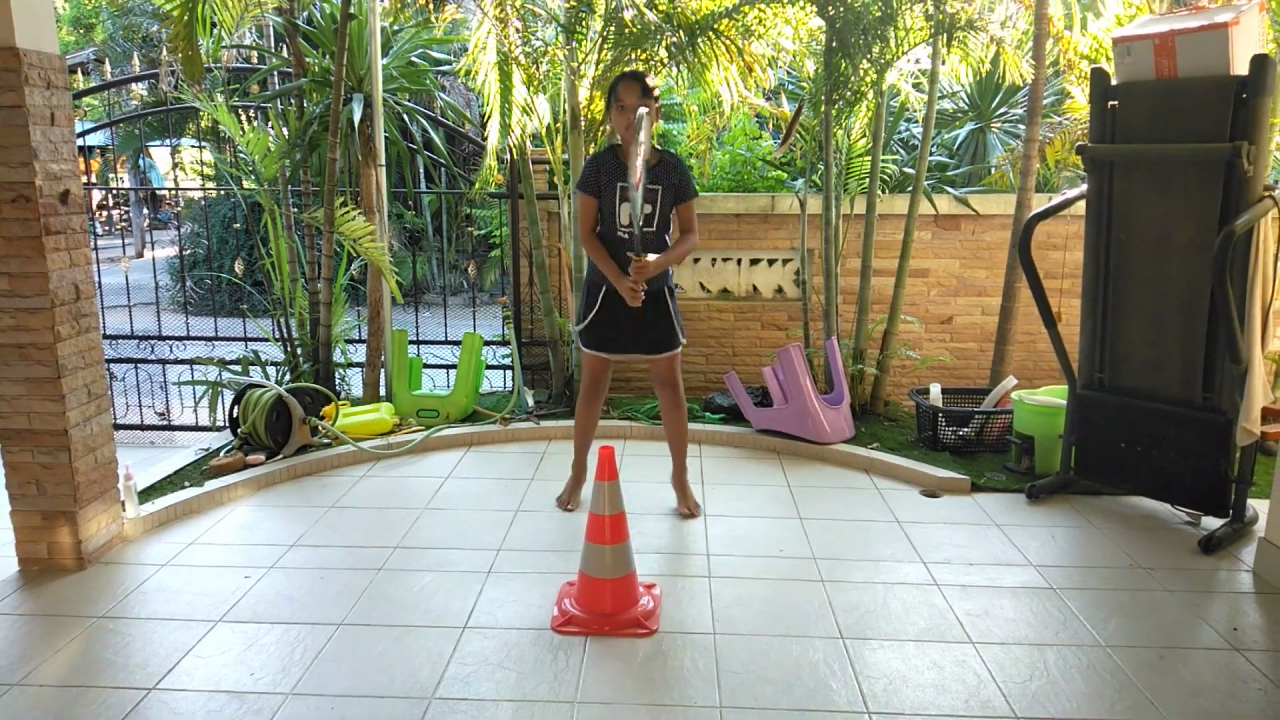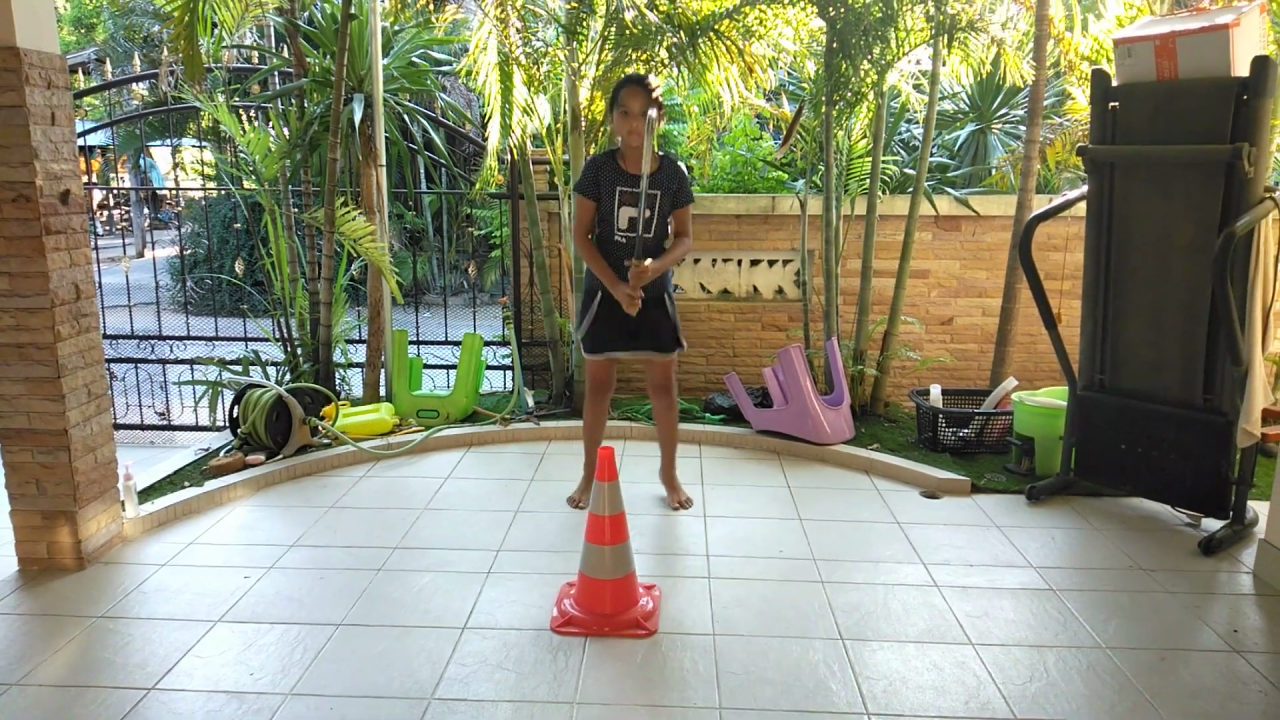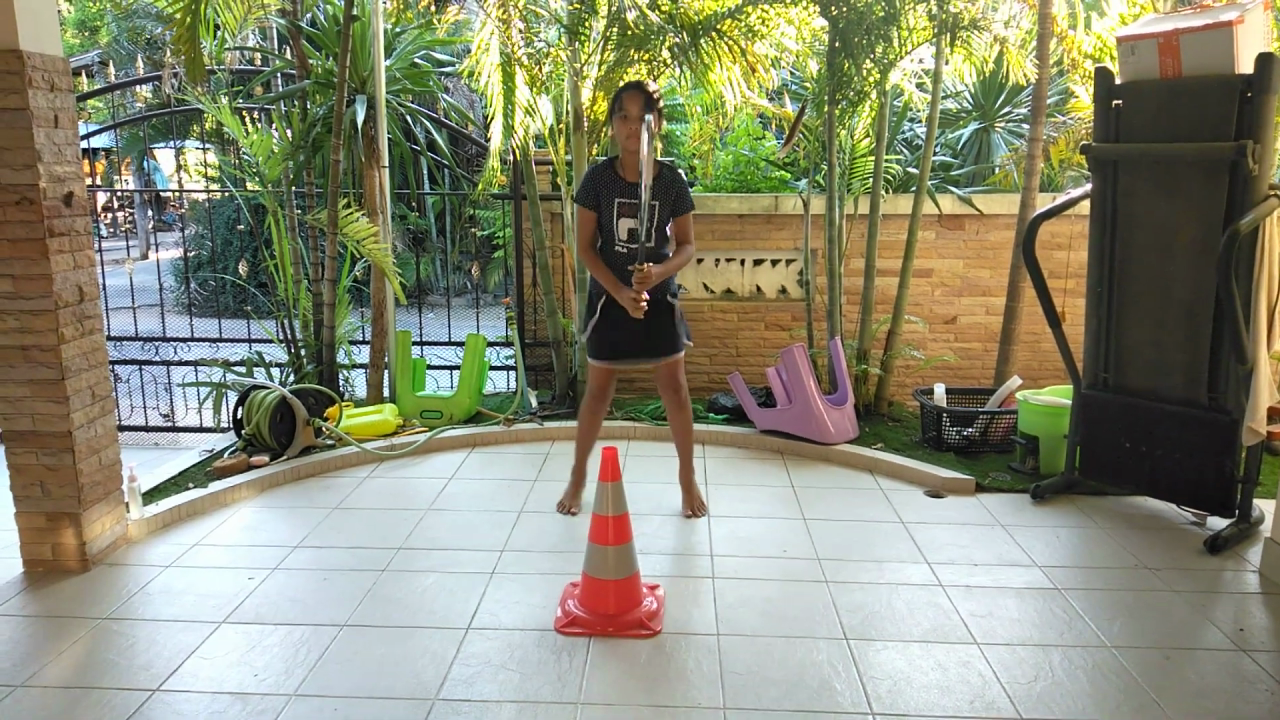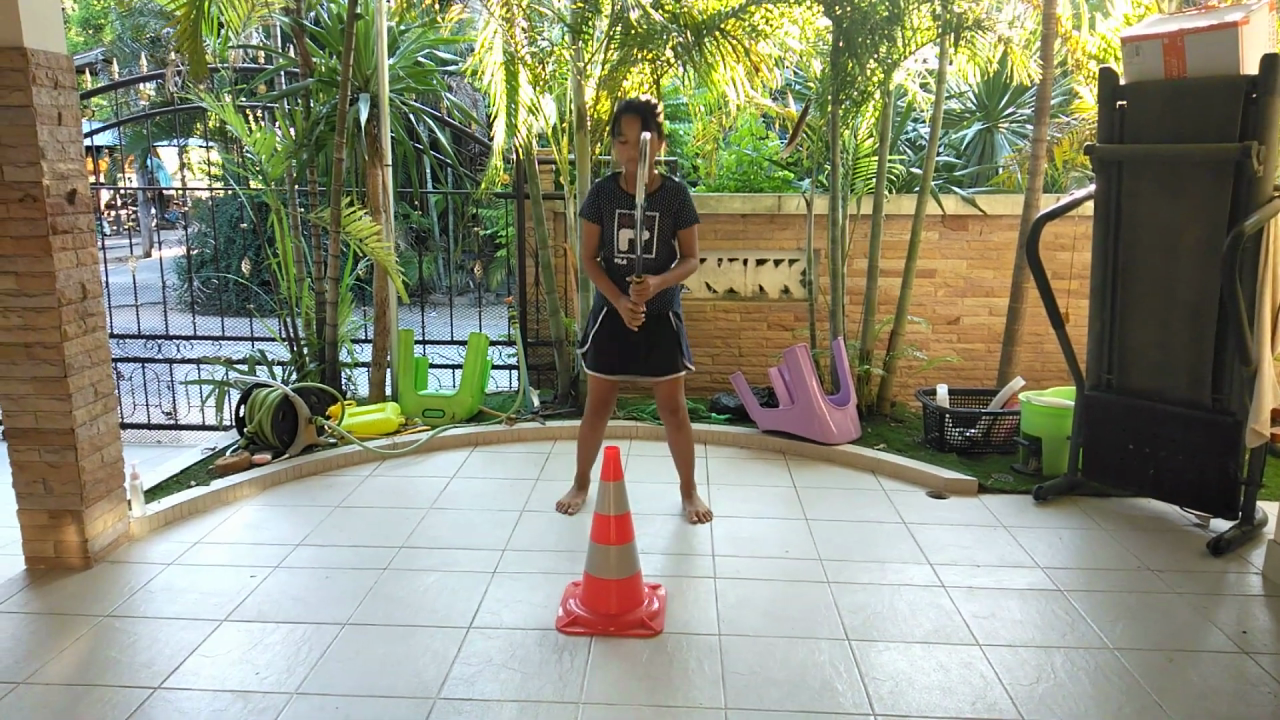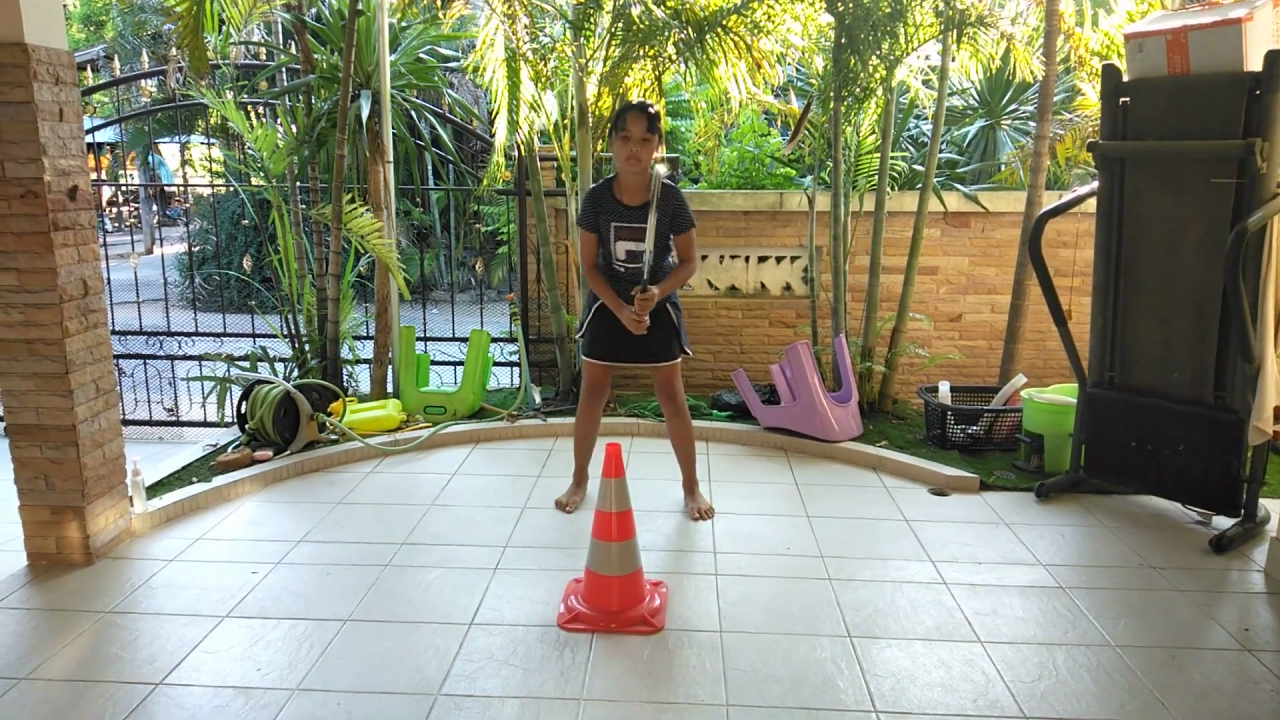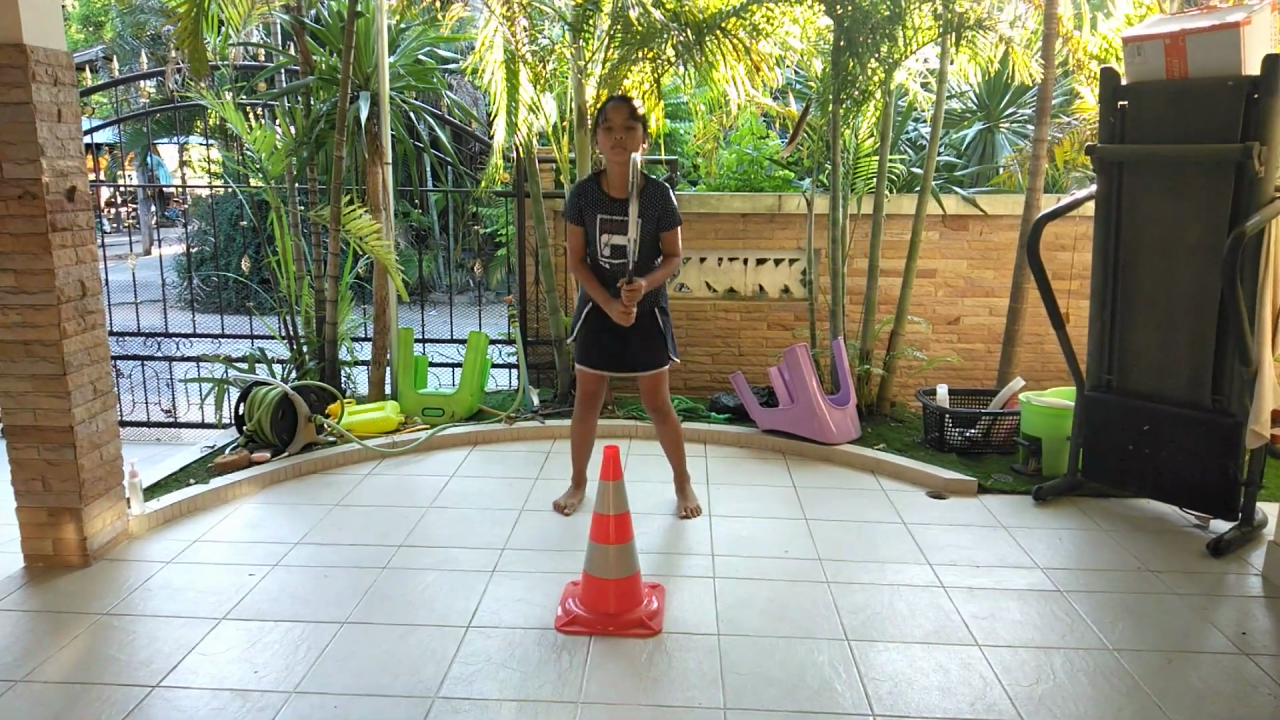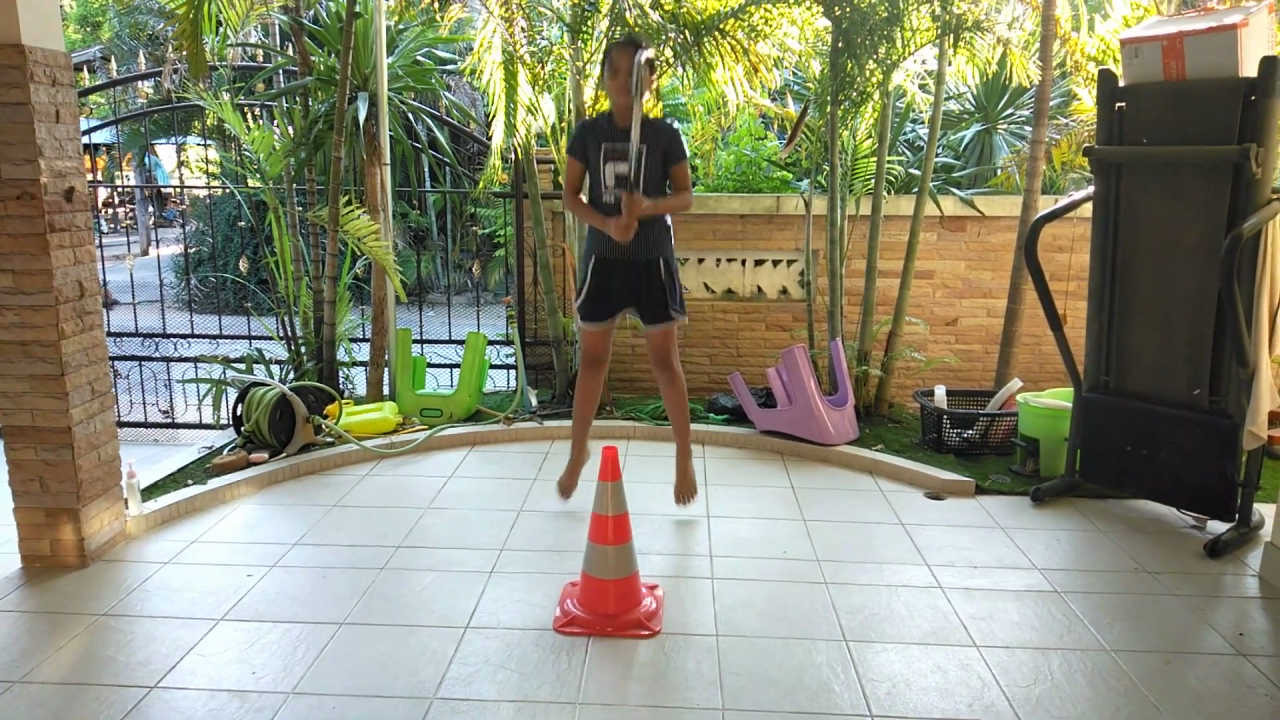
dt=0.3s
person 1, frame 1
left shoulder: (674, 168)
right shoulder: (599, 165)
left elbow: (690, 234)
right elbow: (586, 233)
left wrist: (660, 262)
right wrist: (620, 281)
left hip: (656, 290)
right hip: (605, 288)
left knee: (669, 384)
right knee: (593, 384)
left ankle: (680, 478)
right ankle: (578, 473)
person 1, frame 2
left shoulder: (673, 174)
right shoulder: (597, 168)
left elbow: (684, 238)
right elbow: (581, 236)
left wrist: (655, 267)
right wrist: (615, 286)
left hip: (655, 294)
right hip: (604, 292)
left knee: (663, 387)
right knee: (599, 387)
left ankle: (669, 471)
right ankle: (590, 473)
person 1, frame 3
left shoulder: (672, 180)
right shoulder: (597, 178)
left elbow: (686, 244)
right elbow: (584, 246)
left wrist: (659, 271)
right wrist: (619, 292)
left hip: (659, 300)
right hip: (609, 299)
left knee: (674, 389)
right knee: (599, 393)
left ankle: (688, 479)
right ankle: (577, 477)
person 1, frame 4
left shoulder: (676, 194)
right shoulder: (602, 192)
left elbow: (691, 258)
right elbow: (588, 258)
left wrist: (658, 283)
right wrist: (619, 301)
left hip: (662, 315)
right hip: (610, 312)
left knee: (673, 409)
right knee: (598, 407)
left ankle: (689, 488)
right ankle: (581, 481)
person 1, frame 5
left shoulder: (671, 198)
right shoulder: (596, 198)
left elbow: (688, 260)
right elbow: (588, 265)
left wrist: (658, 293)
right wrist: (620, 310)
left hip: (657, 307)
right hip: (606, 307)
left knee: (672, 397)
right knee: (592, 395)
left ankle: (691, 485)
right ankle: (580, 479)
person 1, frame 6
left shoulder: (658, 194)
right shoulder: (583, 194)
left elbow: (673, 257)
right elbow: (576, 261)
left wrist: (643, 285)
right wrist: (608, 304)
left hip: (647, 308)
right hip: (597, 308)
left knee: (657, 404)
right knee: (587, 402)
left ankle: (682, 481)
right ankle: (578, 481)
person 1, frame 7
left shoulder: (665, 134)
right shoulder: (588, 132)
left elbow: (685, 195)
right elbow: (570, 195)
left wrist: (649, 207)
right wrist: (606, 223)
left hip: (652, 260)
right hip: (603, 258)
left knee: (664, 360)
right knee: (592, 358)
left ankle: (684, 455)
right ankle: (578, 452)
